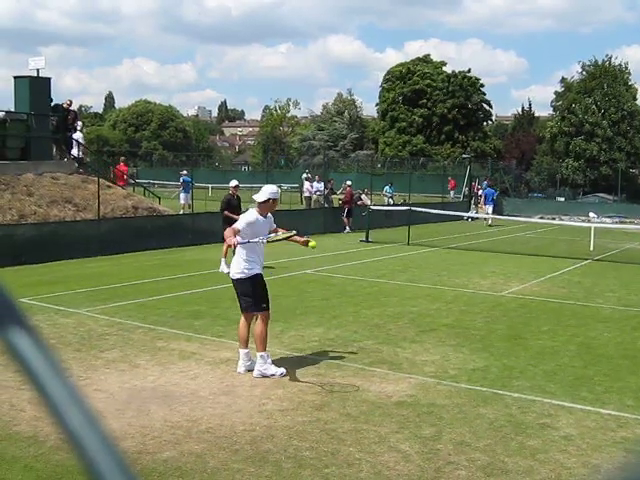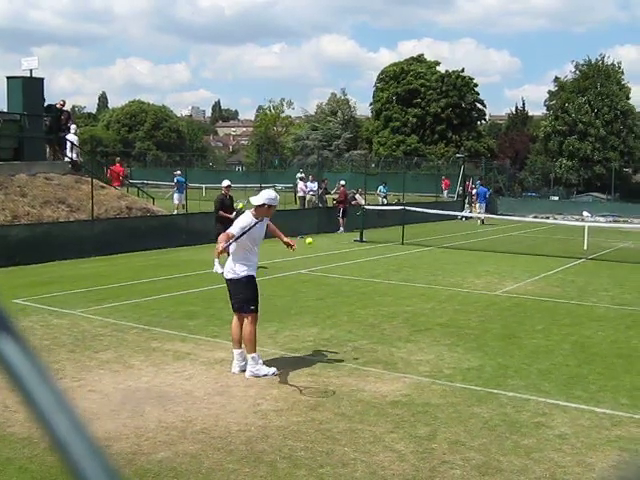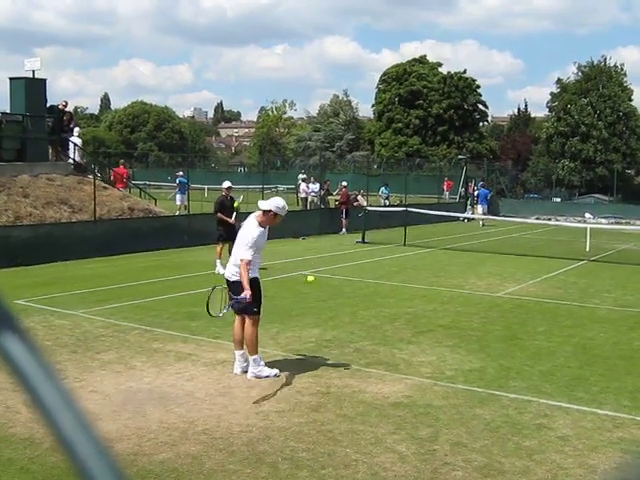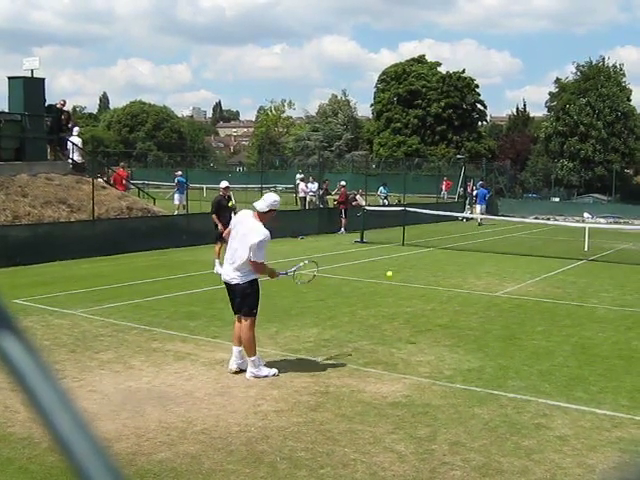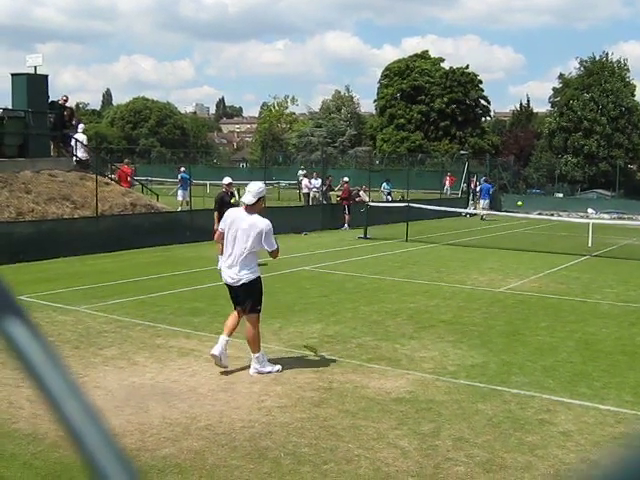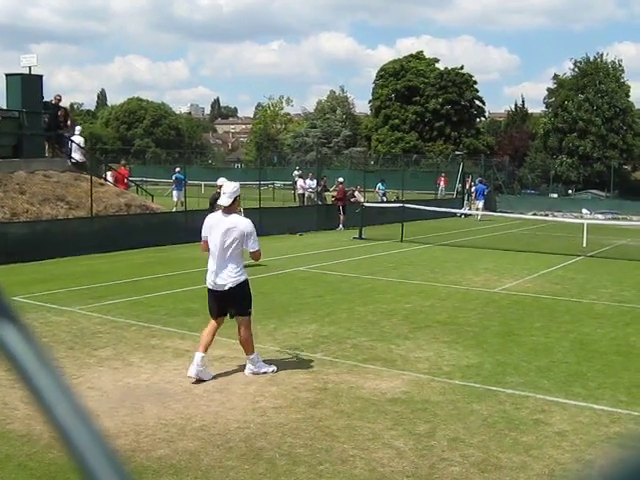
dt=0.2s
person 1, frame 1
left shoulder: (267, 217)
right shoulder: (250, 217)
left elbow: (276, 230)
right elbow: (229, 231)
left wrist: (297, 239)
right wrist: (230, 238)
left hip: (243, 273)
right hip: (248, 273)
left knee: (247, 315)
right knee: (262, 316)
left ankle: (244, 361)
right ankle: (262, 365)
person 1, frame 2
left shoulder: (261, 218)
right shoulder: (246, 221)
left elbow: (269, 225)
right elbow: (225, 236)
left wrist: (283, 238)
right wrist: (222, 244)
left hip: (242, 273)
right hip: (241, 274)
left knee: (239, 316)
right knee: (250, 317)
left ankle: (238, 361)
right ankle: (253, 366)
person 1, frame 3
left shoulder: (259, 217)
right shoulder: (253, 233)
right elbow: (244, 264)
right wrist: (247, 288)
left hip: (236, 276)
right hip: (243, 277)
left knee: (241, 317)
right knee: (252, 319)
left ankle: (240, 363)
right ankle: (255, 367)
person 1, frame 4
left shoulder: (242, 215)
right shoulder: (262, 235)
left elbow: (226, 235)
right elbow: (258, 266)
right wrist: (271, 272)
left hip: (229, 275)
right hip: (244, 279)
left knee: (240, 317)
right knee: (248, 321)
left ankle: (237, 360)
right ankle: (254, 367)
person 1, frame 5
left shoulder: (230, 214)
right shoulder: (263, 224)
left elbow: (218, 239)
right elbow: (274, 253)
right wrist: (271, 242)
left hip: (228, 274)
right hip: (248, 276)
left knee: (239, 311)
right knee: (252, 318)
left ankle: (221, 347)
right ankle: (258, 363)
person 1, frame 6
left shoulder: (210, 219)
right shoulder: (245, 224)
left elbow: (205, 247)
right elbow: (256, 256)
left hip: (213, 280)
right hip: (235, 280)
left knee: (215, 321)
right knee: (243, 322)
left ankle: (197, 365)
right ankle: (253, 363)
